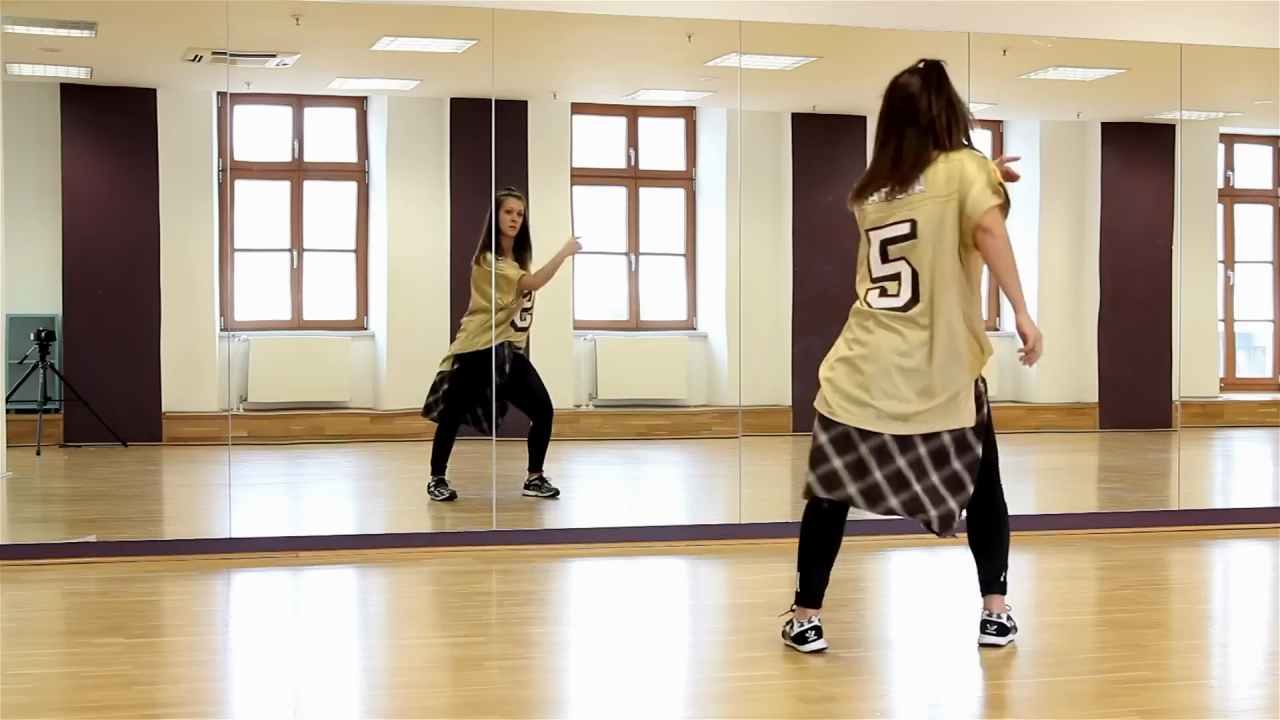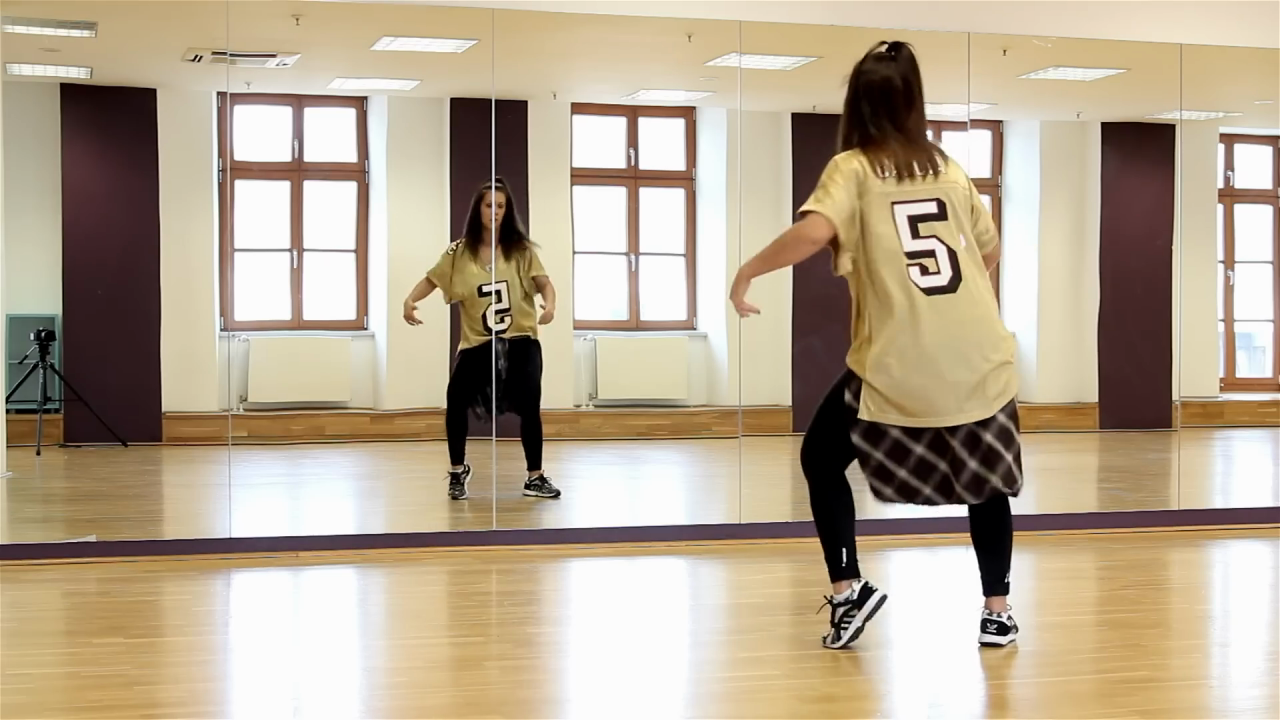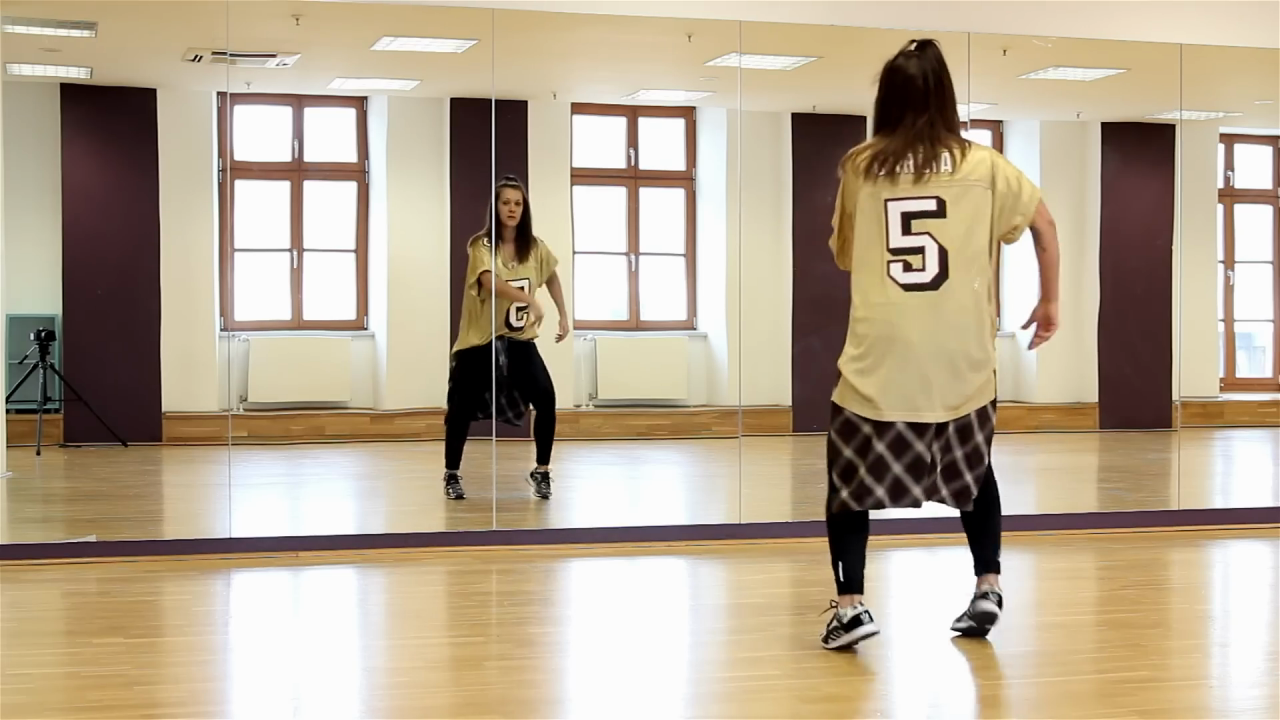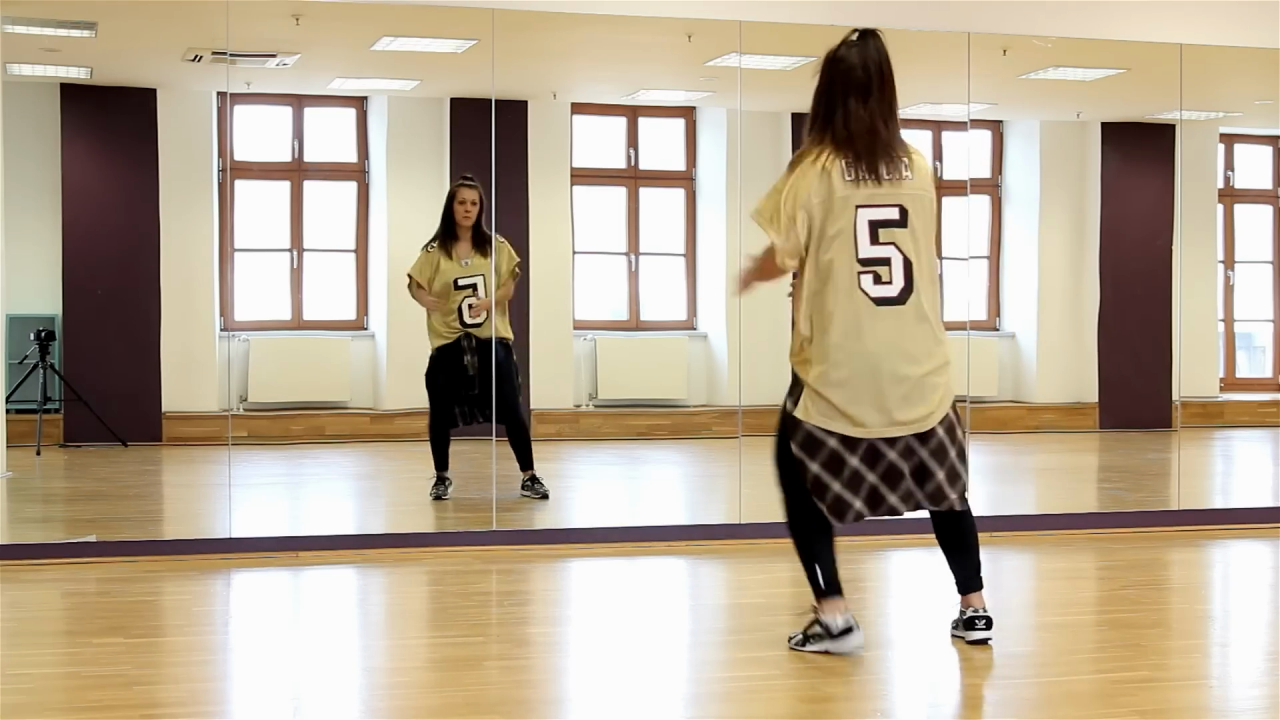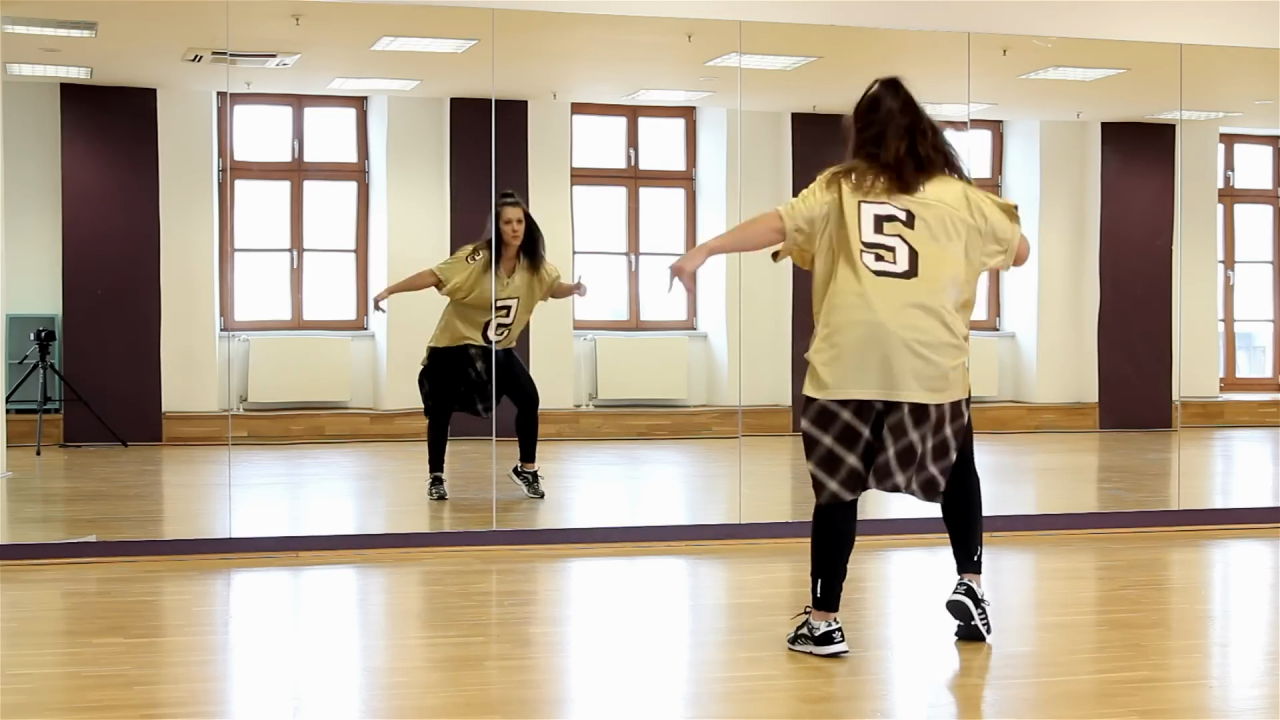
dt=0.7s
person 1, frame 1
left shoulder: (869, 190)
right shoulder: (962, 168)
right elbow: (987, 229)
right wrist: (1022, 311)
left hip: (861, 371)
right hip: (941, 371)
left knee: (830, 492)
right knee: (982, 485)
left ankle: (806, 616)
right ankle: (995, 610)
person 1, frame 2
left shoulder: (852, 168)
right shoulder: (948, 166)
left elbow: (812, 233)
right elbow: (989, 249)
left wrist: (744, 272)
left hip: (898, 359)
right hip: (977, 358)
left knee: (822, 458)
right knee: (985, 482)
left ankle: (849, 589)
right ankle: (997, 610)
person 1, frame 3
left shoulder: (860, 167)
right shoulder: (980, 164)
left elbow: (844, 257)
right elbow: (1042, 223)
right wrist: (1049, 299)
left hip: (879, 359)
right hip: (959, 358)
left knee: (854, 482)
right knee: (974, 471)
left ankle: (850, 605)
right ankle: (987, 588)
person 1, frame 4
left shoulder: (811, 170)
right shoulder: (915, 167)
left elbow: (780, 259)
left wrist: (747, 275)
left hip: (841, 369)
right hip: (916, 365)
left knee: (800, 481)
right knee: (942, 484)
left ankle: (831, 613)
right ankle: (973, 608)
person 1, frame 5
left shoulder: (840, 184)
right shoulder: (954, 191)
left elbow: (777, 225)
right elbow: (1019, 250)
left wrist: (701, 250)
right wrist: (1005, 239)
left hip: (851, 352)
right hip: (930, 353)
left knee: (837, 486)
right knee: (958, 471)
left ankle: (823, 621)
right ankle: (969, 583)
person 2, frame 1
left shoulder: (518, 254)
right shoulder: (490, 259)
right elbow: (530, 284)
right wrist: (564, 252)
left hip: (512, 350)
right hip: (480, 349)
left knee: (543, 410)
right knee: (452, 414)
left ankle: (535, 478)
right ankle: (437, 479)
person 2, frame 2
left shoulder: (520, 246)
right shoulder: (461, 250)
left elbow: (542, 282)
right elbow: (431, 279)
left wrist: (549, 305)
right wrist: (410, 301)
left hip: (521, 341)
right hip: (477, 344)
left knee: (529, 407)
right knee: (457, 403)
left ankle: (535, 477)
right ankle: (458, 470)
person 2, frame 3
left shoulder: (534, 246)
right shoulder: (482, 244)
left elbow: (550, 278)
right elbow: (490, 282)
left wrist: (563, 315)
right wrist: (526, 300)
left hip: (521, 341)
right hip: (480, 342)
left knee: (546, 401)
right knee: (463, 410)
left ankle: (541, 471)
right ankle: (452, 476)
person 2, frame 4
left shoulder: (494, 245)
right shoulder: (435, 249)
left elbow: (509, 284)
right elbow: (416, 285)
left wrist: (489, 302)
right wrist: (433, 304)
left hip: (492, 339)
right hip: (449, 343)
left knee: (510, 409)
right knee: (441, 411)
left ankle: (529, 477)
right ankle: (442, 477)
person 2, frame 5
left shoulder: (533, 262)
right shoulder: (476, 257)
left elbow: (552, 287)
right elbow: (433, 276)
left wrist: (573, 289)
right wrist: (388, 291)
left hip: (499, 348)
right hip: (456, 345)
left knee: (529, 399)
right knee: (441, 409)
left ankle: (527, 469)
right ankle: (436, 477)
